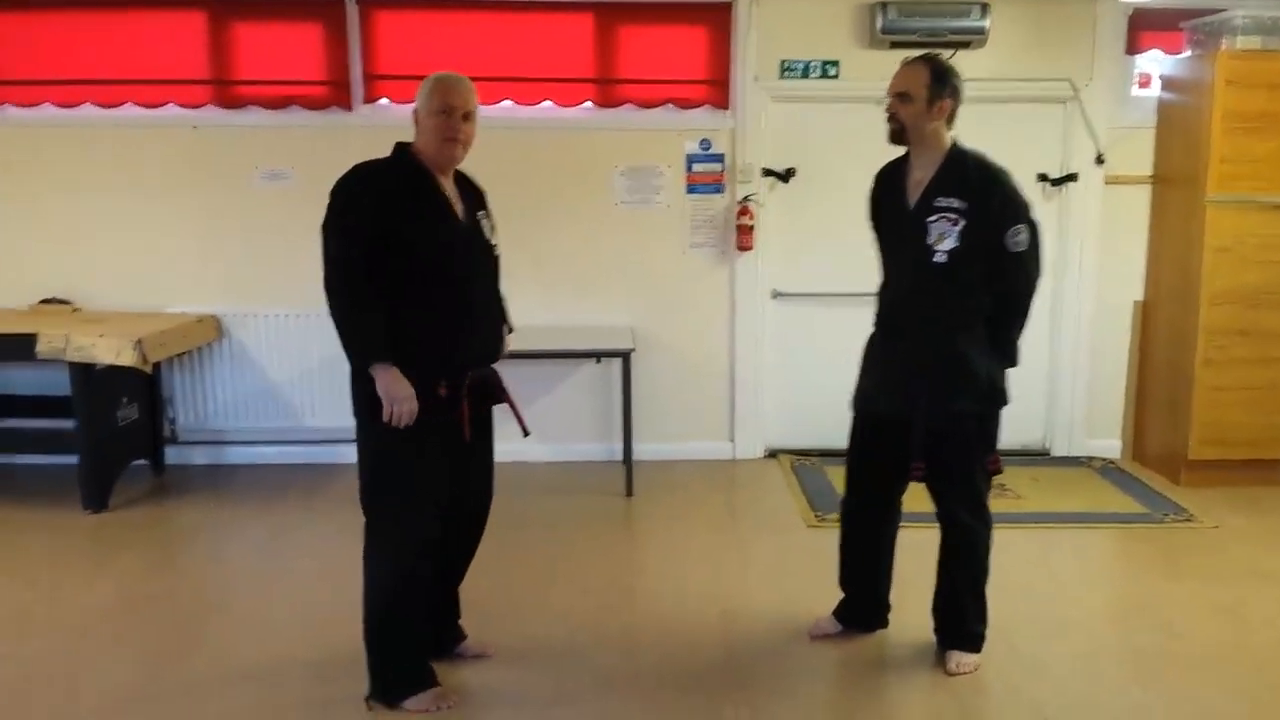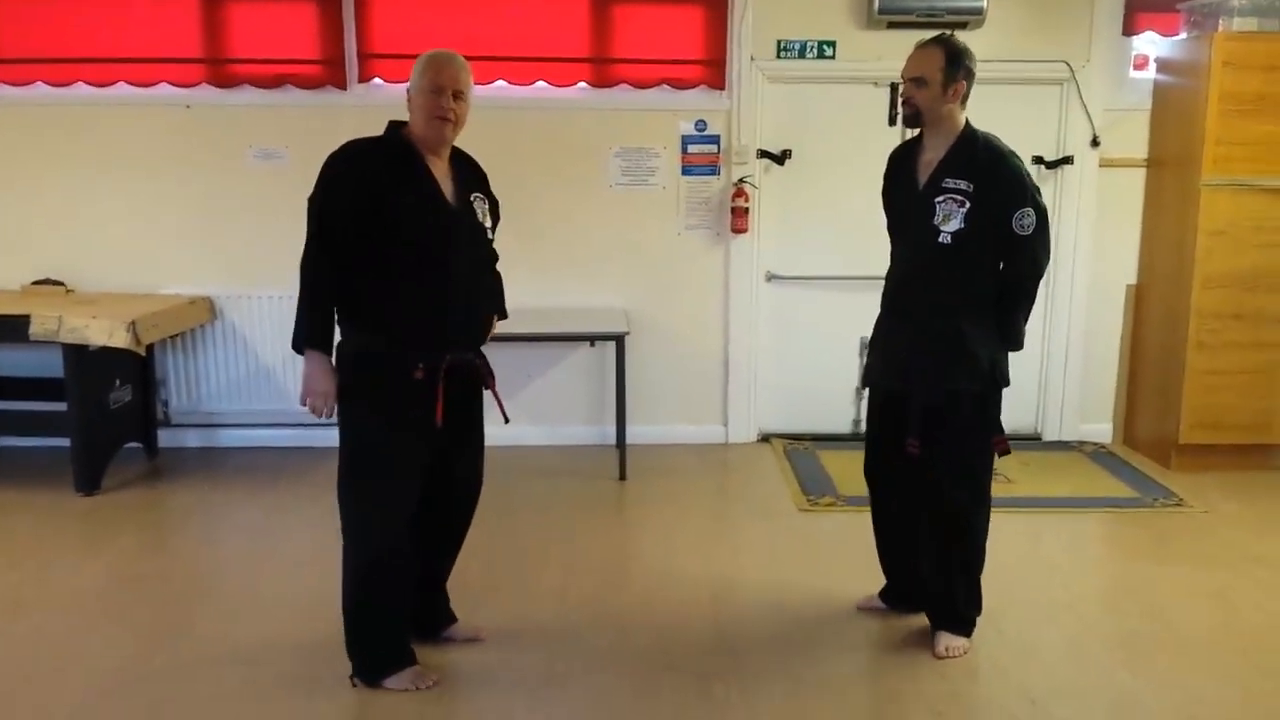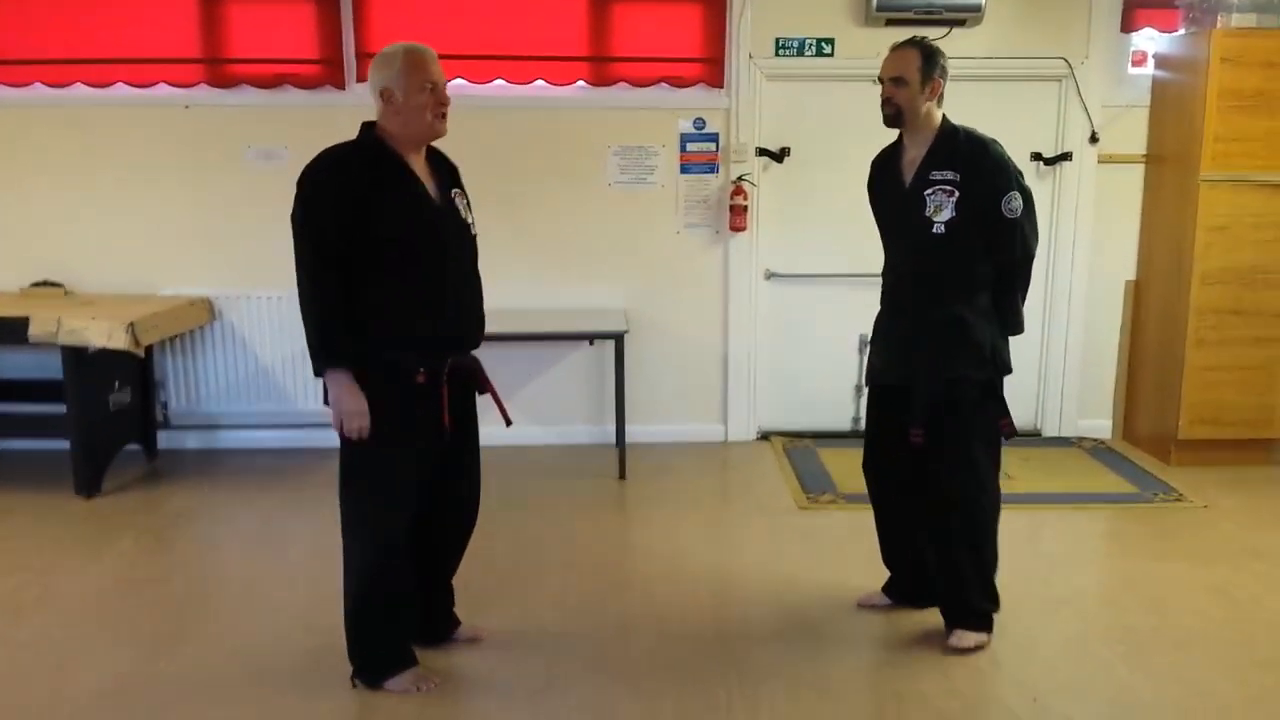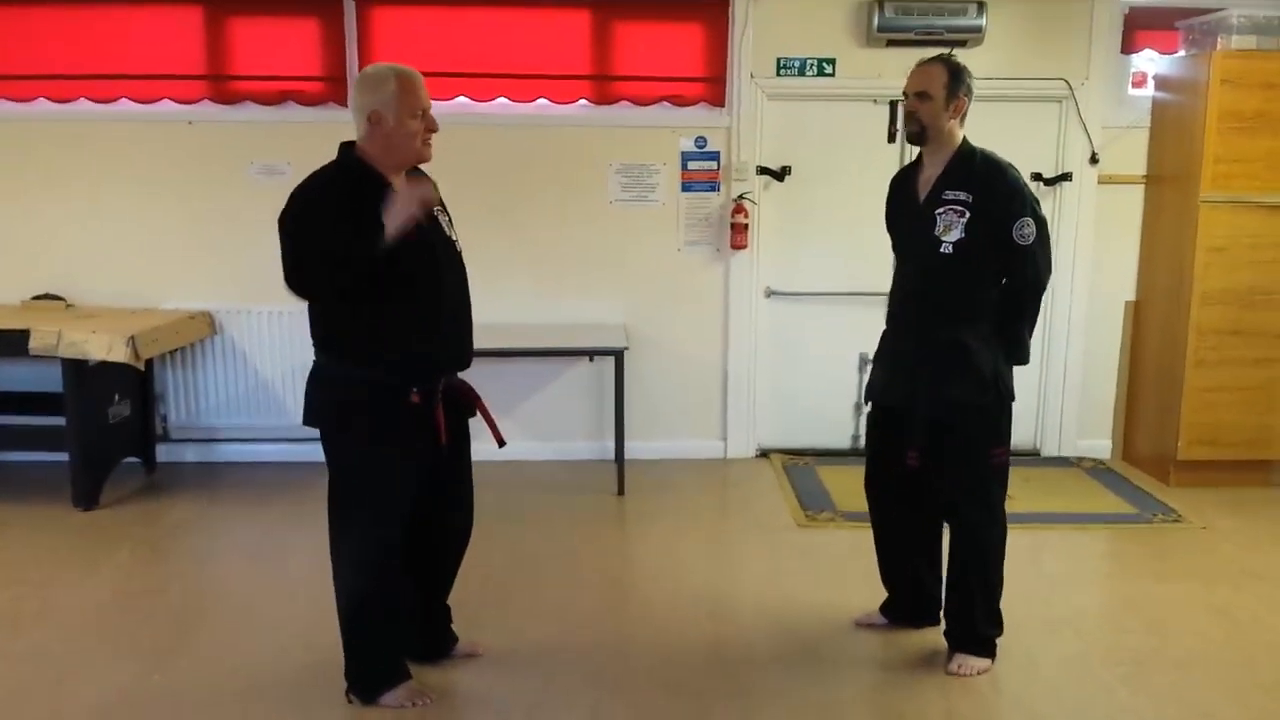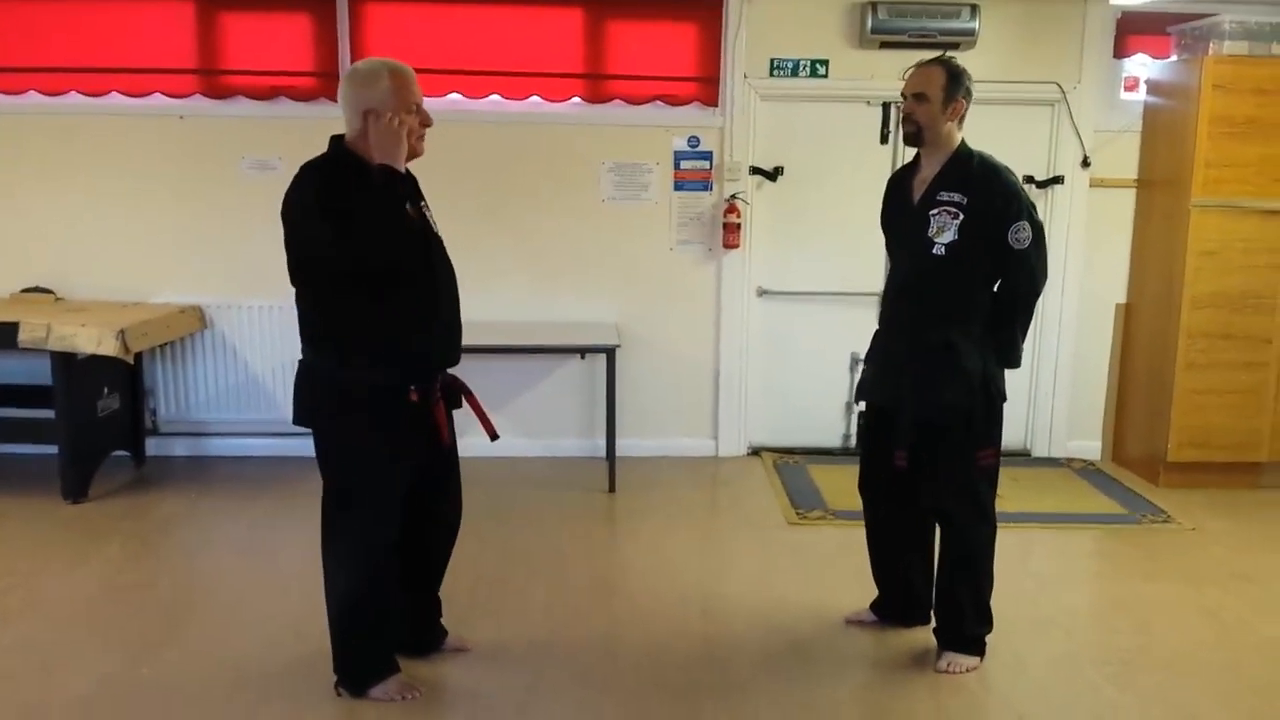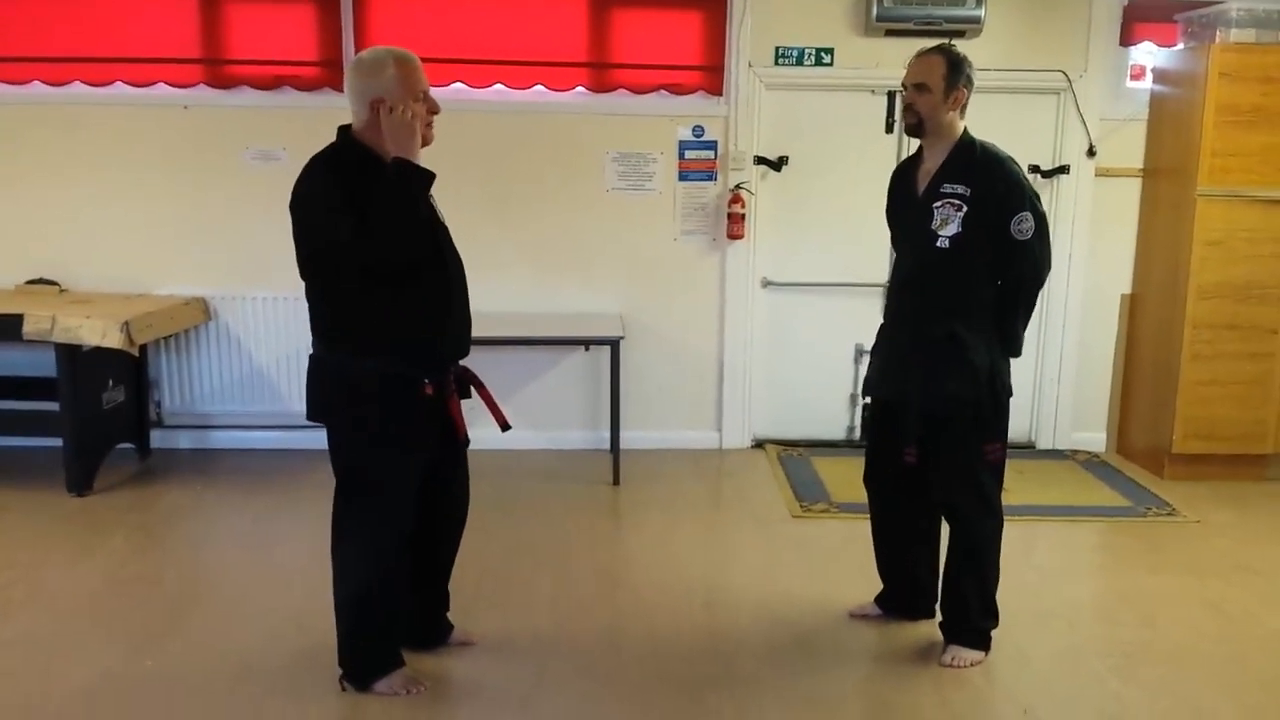
dt=0.5s
person 1, frame 1
left shoulder: (469, 195)
right shoulder: (370, 188)
right elbow: (349, 285)
left wrist: (497, 327)
right wrist: (381, 367)
left hip: (466, 387)
right hip: (403, 388)
left knee: (462, 514)
right knee: (403, 527)
left ankle: (436, 629)
right ankle: (397, 674)
person 1, frame 2
left shoulder: (471, 176)
right shoulder: (360, 165)
right elbow: (324, 264)
left wrist: (491, 310)
right wrist: (316, 354)
left hip: (456, 372)
right hip: (384, 372)
left knee: (451, 498)
right knee: (380, 510)
left ankle: (426, 611)
right ankle: (378, 653)
person 1, frame 3
left shoulder: (442, 170)
right shoulder: (338, 174)
right elbow: (320, 284)
left wrist: (461, 350)
right wrist: (336, 374)
left hip: (448, 375)
right hip: (381, 381)
left knee: (451, 505)
right knee: (381, 517)
left ankle: (431, 616)
right ankle: (380, 657)
person 1, frame 4
left shoulder: (418, 189)
right shoulder: (326, 194)
right elbow: (310, 279)
left wrist: (451, 374)
right wrist: (386, 226)
left hip: (435, 397)
right hip: (367, 402)
left knee: (445, 522)
right knee: (372, 535)
left ankle: (428, 633)
right ankle: (374, 672)
person 1, frame 5
left shoulder: (388, 183)
right shoulder: (323, 185)
right elbow: (367, 262)
right wrist: (390, 175)
left hip: (415, 389)
right hip: (359, 397)
left knee: (432, 514)
right knee: (365, 527)
left ankle: (416, 627)
right ankle: (364, 664)
person 1, frame 6
left shoulder: (386, 174)
right shoulder: (330, 179)
right elbow: (385, 255)
right wrist: (405, 168)
left hip: (423, 380)
right hip: (370, 389)
left knee: (440, 507)
right knee: (376, 520)
left ankle: (422, 620)
right ankle: (368, 659)
person 2, frame 1
left shoulder: (986, 184)
right shoulder: (887, 181)
left elbow: (1020, 277)
left wrist: (986, 353)
right wrist: (900, 339)
left hip: (962, 376)
right hip: (890, 363)
left knee: (961, 509)
right knee: (866, 494)
left ankle: (961, 632)
right ankle: (861, 608)
person 2, frame 2
left shoulder: (996, 167)
right shoulder: (900, 161)
left elbow: (1028, 260)
left wrist: (995, 337)
right wrist: (907, 318)
left hip: (963, 356)
right hip: (897, 343)
left knee: (957, 490)
right knee: (887, 473)
left ankle: (953, 614)
right ankle: (908, 587)
person 2, frame 3
left shoulder: (980, 157)
right shoulder: (884, 166)
left elbow: (1018, 244)
left wrist: (993, 323)
right wrist: (905, 315)
left hip: (965, 348)
right hip: (899, 341)
left knee: (966, 479)
right knee: (890, 468)
left ankle: (971, 611)
right ankle: (913, 582)
person 2, frame 4
left shoulder: (996, 180)
right shoulder: (903, 183)
left elbow: (1031, 273)
left wrist: (999, 350)
right wrist: (908, 338)
left hip: (970, 372)
right hip: (903, 363)
left knee: (971, 505)
right knee: (893, 490)
left ankle: (975, 635)
right ankle: (911, 603)
person 2, frame 5
left shoulder: (991, 184)
right shoulder: (900, 183)
left elbow: (1026, 277)
left wrist: (992, 354)
right wrist: (899, 339)
left hip: (960, 374)
right hip: (895, 363)
left knee: (961, 506)
right knee: (886, 491)
left ankle: (963, 634)
right ankle: (902, 601)
person 2, frame 6
left shoulder: (995, 173)
right shoulder: (904, 175)
left elbow: (1028, 267)
left wrist: (991, 340)
right wrist: (905, 330)
left hip: (967, 367)
right hip: (901, 356)
left knee: (968, 499)
right knee: (892, 485)
left ankle: (970, 627)
right ankle: (907, 595)
